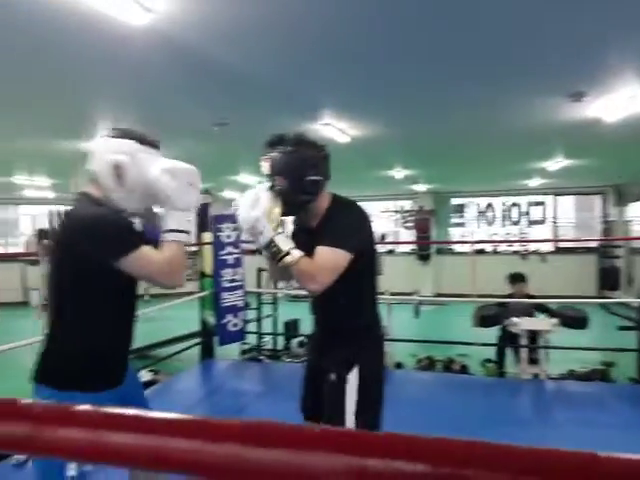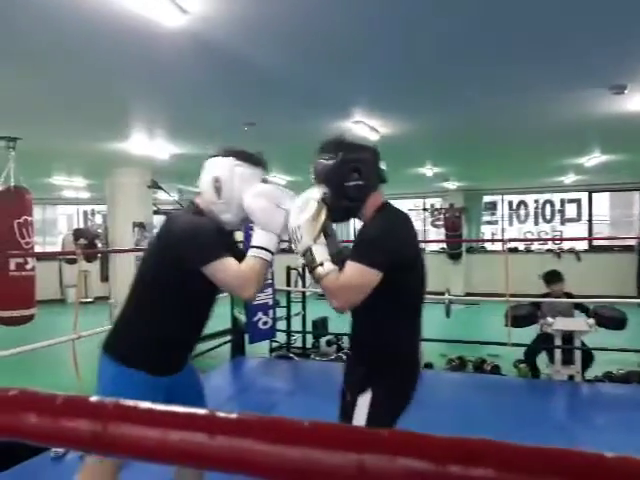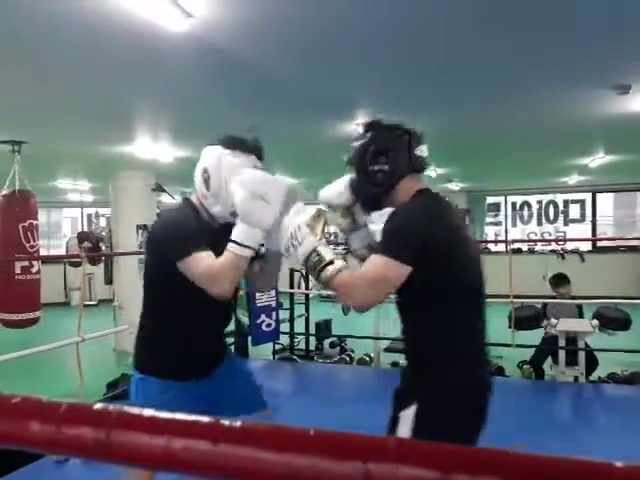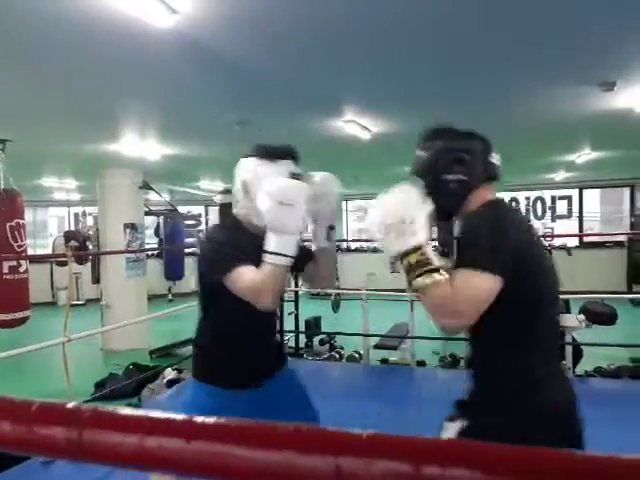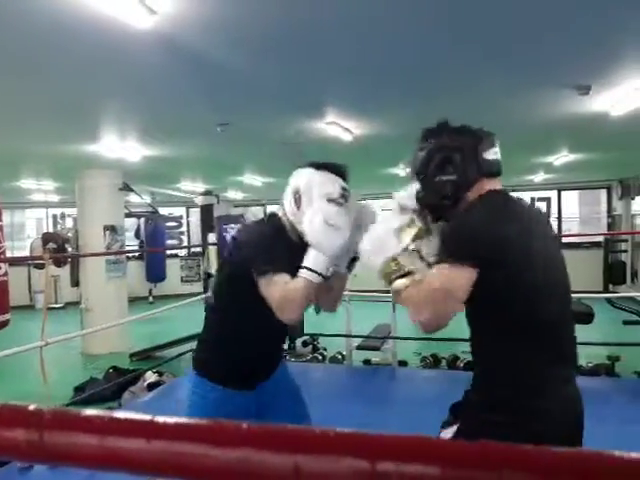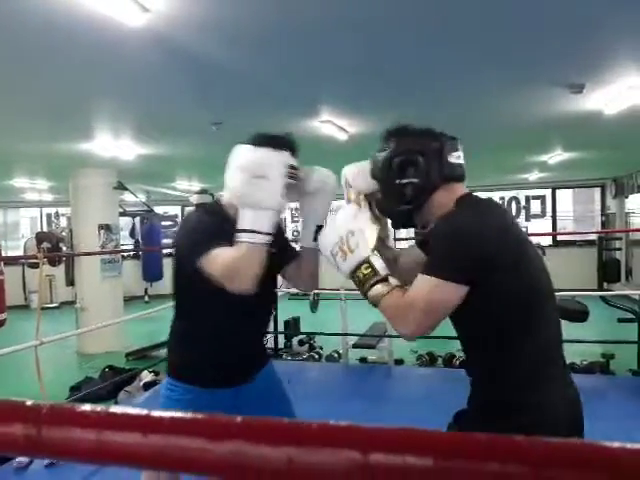
dt=0.3s
person 1, frame 1
left shoulder: (108, 219)
right shoulder: (91, 222)
left elbow: (156, 265)
right elbow: (168, 275)
left wrist: (176, 211)
right wrist: (179, 210)
left hip: (112, 375)
right hip: (71, 386)
person 1, frame 2
left shoulder: (218, 231)
right shoulder: (189, 228)
left elbow: (248, 281)
right elbow: (246, 286)
left wrist: (270, 230)
right wrist: (268, 229)
left hip: (173, 363)
right hip: (131, 365)
person 1, frame 3
left shoulder: (229, 225)
right shoulder: (175, 225)
left elbow: (264, 280)
right elbow: (220, 283)
left wrist: (279, 227)
right wrist: (253, 225)
left hip: (215, 361)
right hip: (162, 372)
person 1, frame 4
left shoulder: (276, 234)
right shoulder: (220, 241)
left elbow: (324, 280)
right elbow: (264, 298)
left wrist: (323, 225)
right wrist: (284, 234)
left hip: (271, 371)
right hip: (218, 382)
person 1, frame 5
left shoulder: (303, 244)
right shoulder: (257, 238)
left elbow: (327, 302)
right elbow: (289, 310)
left wrist: (347, 252)
right wrist: (322, 251)
left hip: (268, 373)
right hip: (221, 379)
person 1, frame 6
left shoulder: (267, 228)
right shoulder: (200, 224)
left elbow: (305, 281)
right elbow: (241, 282)
left wrist: (313, 221)
right wrist: (259, 212)
left hip: (252, 371)
right hip: (194, 381)
person 2, frame 1
left shoulder: (349, 217)
right shoulder: (304, 222)
left elbow: (315, 280)
right elbow: (290, 272)
left wrist: (271, 237)
right wrist: (265, 236)
left hip: (356, 346)
right hip: (325, 340)
right knee: (318, 425)
person 2, frame 2
left shoulder: (383, 229)
right shoulder: (387, 224)
left elbow: (341, 297)
right elbow: (348, 278)
left wrist: (309, 243)
right wrist: (322, 236)
left hip: (384, 368)
right hip: (383, 362)
person 2, frame 3
left shoulder: (413, 217)
right shoulder: (434, 211)
left elbow: (360, 294)
right elbow: (384, 276)
left wrist: (311, 249)
right wrist: (355, 229)
left hip: (439, 381)
person 2, frame 4
left shoulder: (485, 228)
right shoulder: (507, 222)
left elbow: (453, 316)
right elbow: (460, 289)
left wrist: (408, 247)
left hip: (505, 410)
person 2, frame 5
left shoulder: (473, 220)
right shoulder: (529, 218)
left elbow: (430, 312)
left wrist: (394, 262)
right wrist: (431, 245)
left hip: (505, 413)
person 2, frame 6
left shoulder: (463, 226)
right shoulder: (476, 220)
left elbow: (412, 320)
right elbow: (404, 274)
left wrist: (361, 259)
right wrist: (368, 218)
